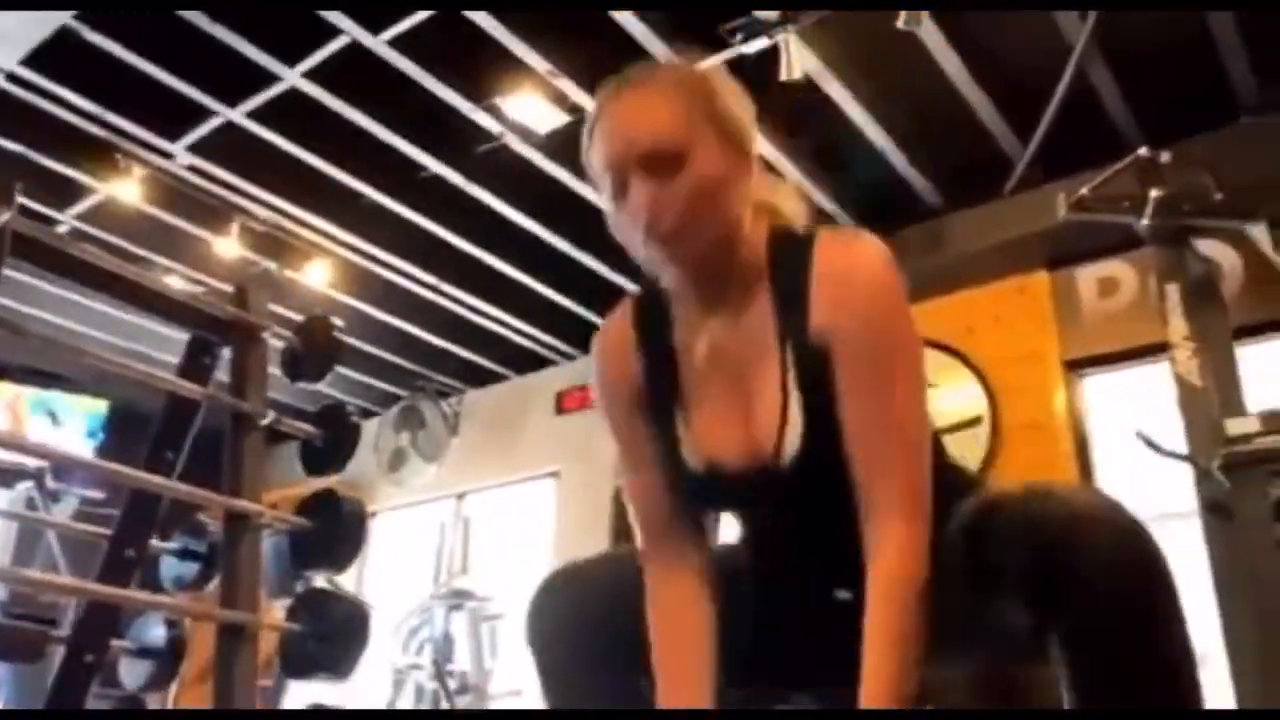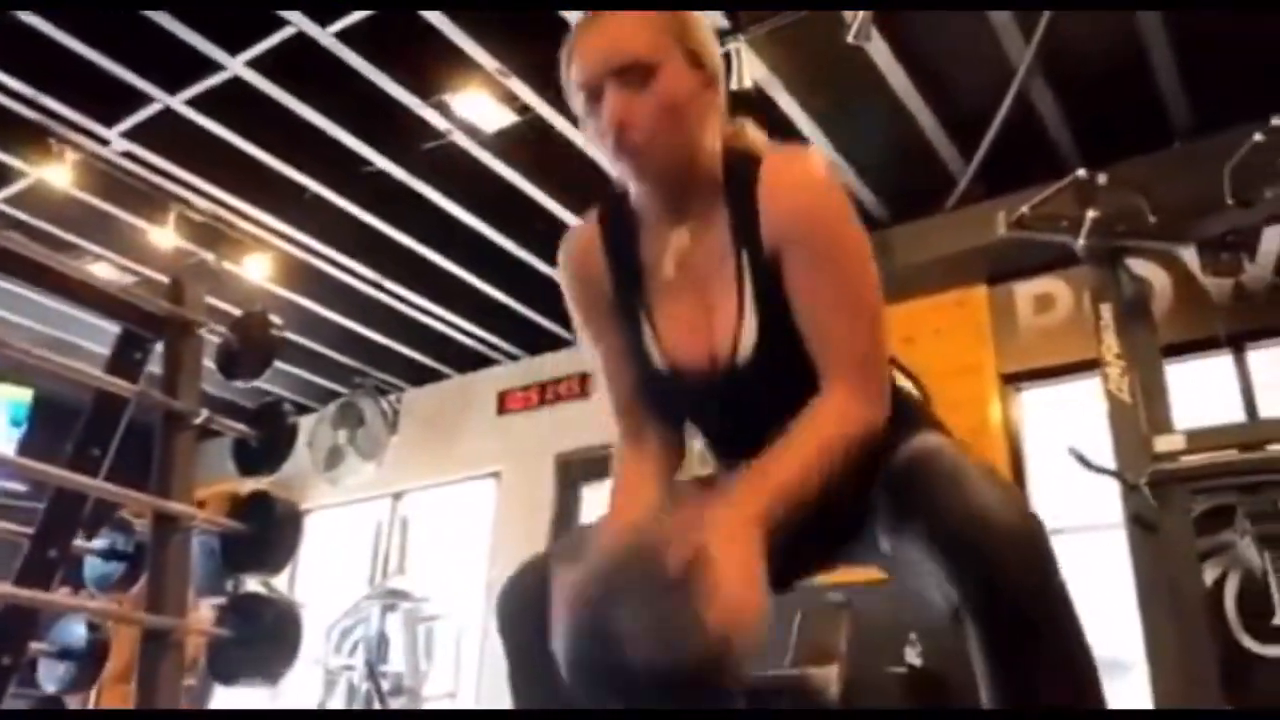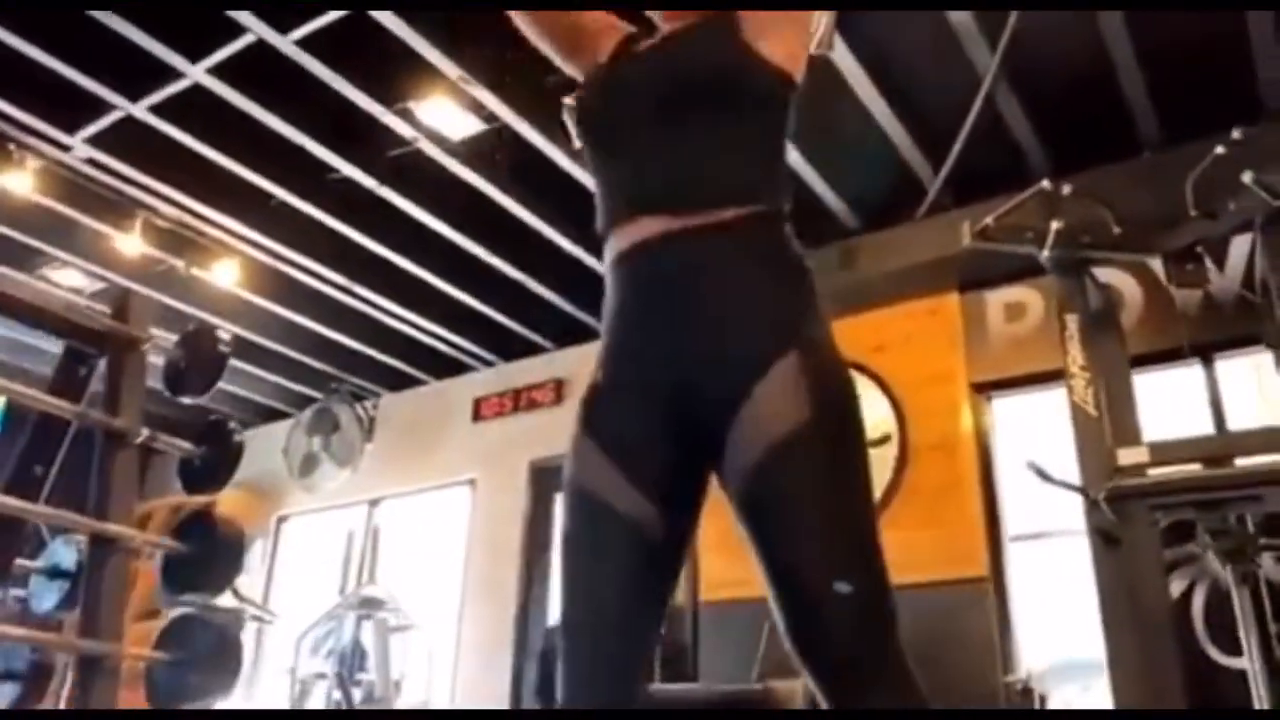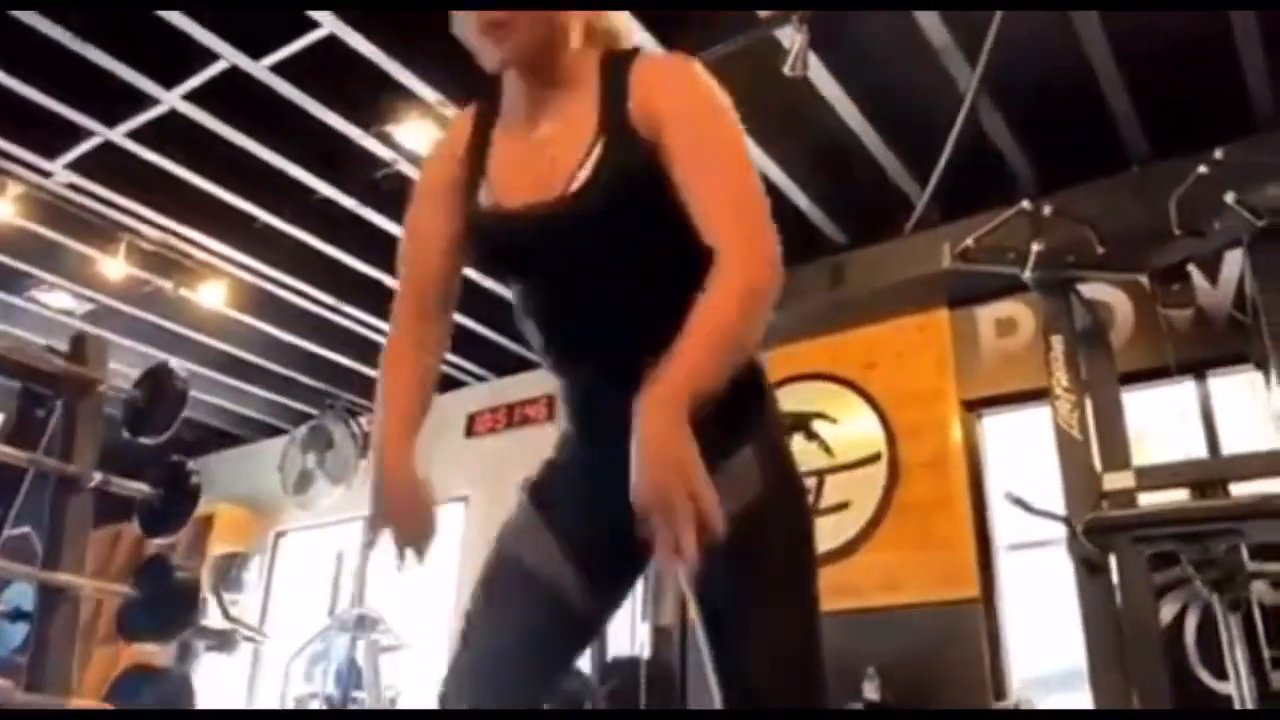
dt=0.5s
person 1, frame 1
left shoulder: (844, 279)
right shoulder: (625, 350)
left elbow: (899, 528)
right elbow: (674, 560)
left hip: (933, 586)
right hip: (796, 608)
person 1, frame 2
left shoulder: (789, 188)
right shoulder: (591, 256)
left elbow: (858, 396)
right elbow: (644, 441)
left wrist: (742, 513)
right wrist: (615, 553)
left hip: (878, 466)
right hip: (755, 508)
left knee: (1001, 546)
right knee: (533, 601)
person 1, frame 3
left shoulder: (764, 26)
right shoulder: (607, 49)
left hip: (756, 323)
right hip: (638, 350)
left knee: (846, 644)
right knee: (591, 665)
person 1, frame 4
left shoulder: (658, 85)
right shoulder: (463, 145)
left elbow: (752, 262)
right elbow: (419, 312)
left wrist: (665, 405)
right wrist: (394, 444)
left hip: (708, 429)
right hip: (591, 449)
left knee: (772, 697)
right knee: (478, 700)
